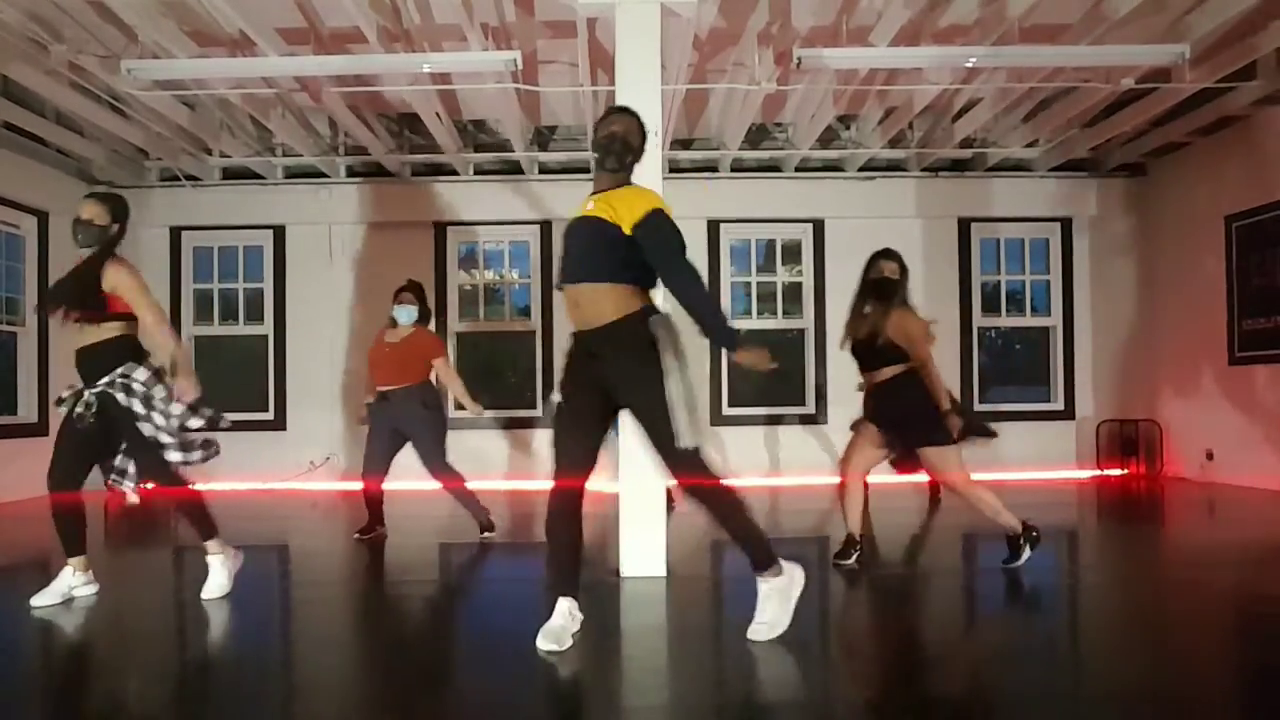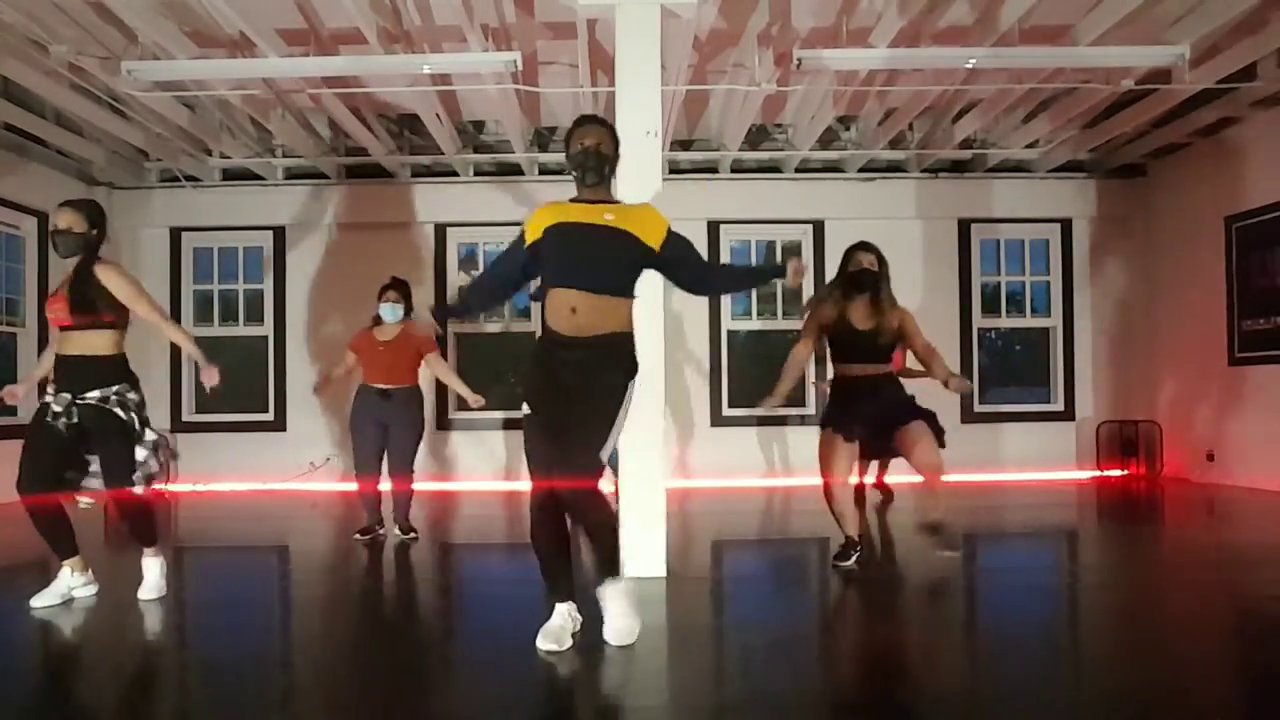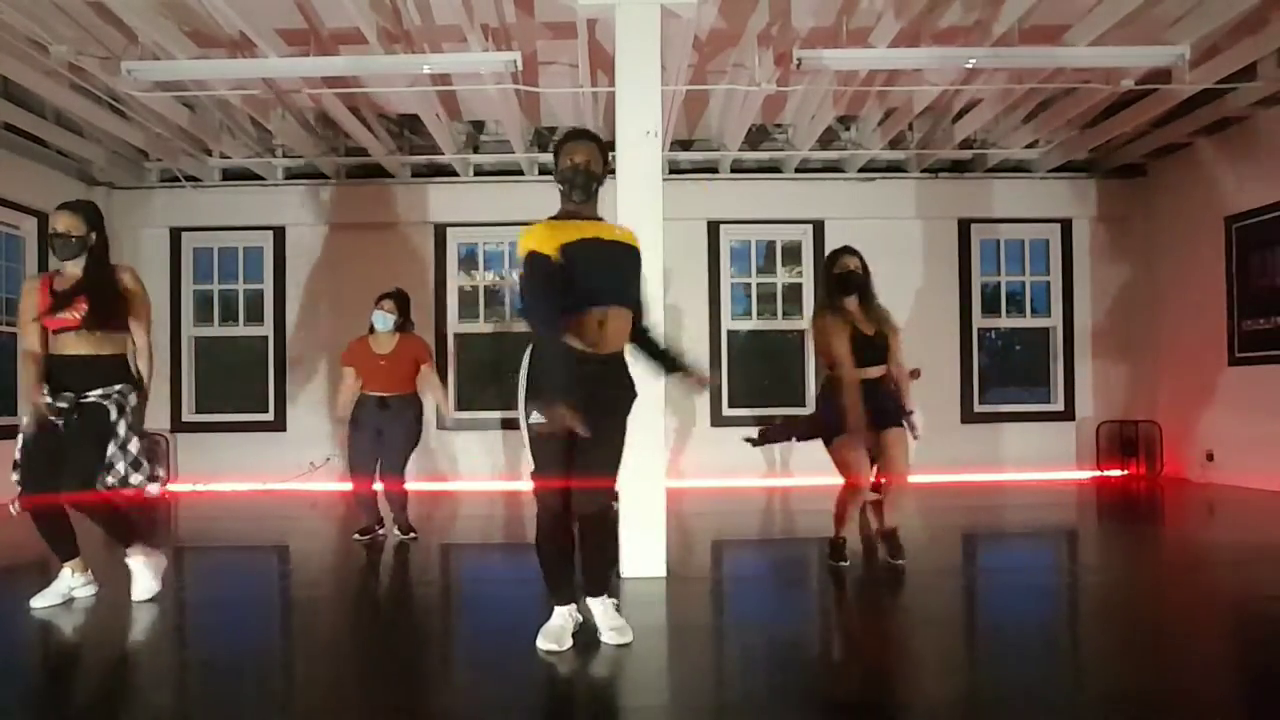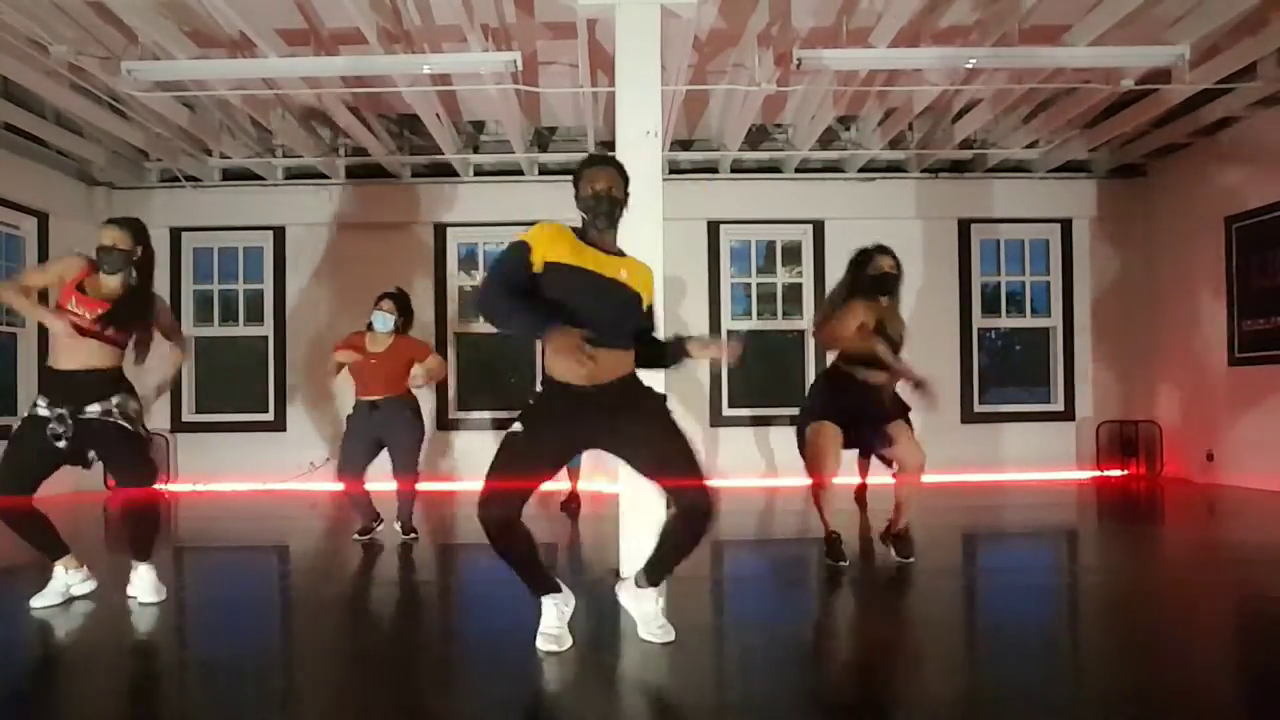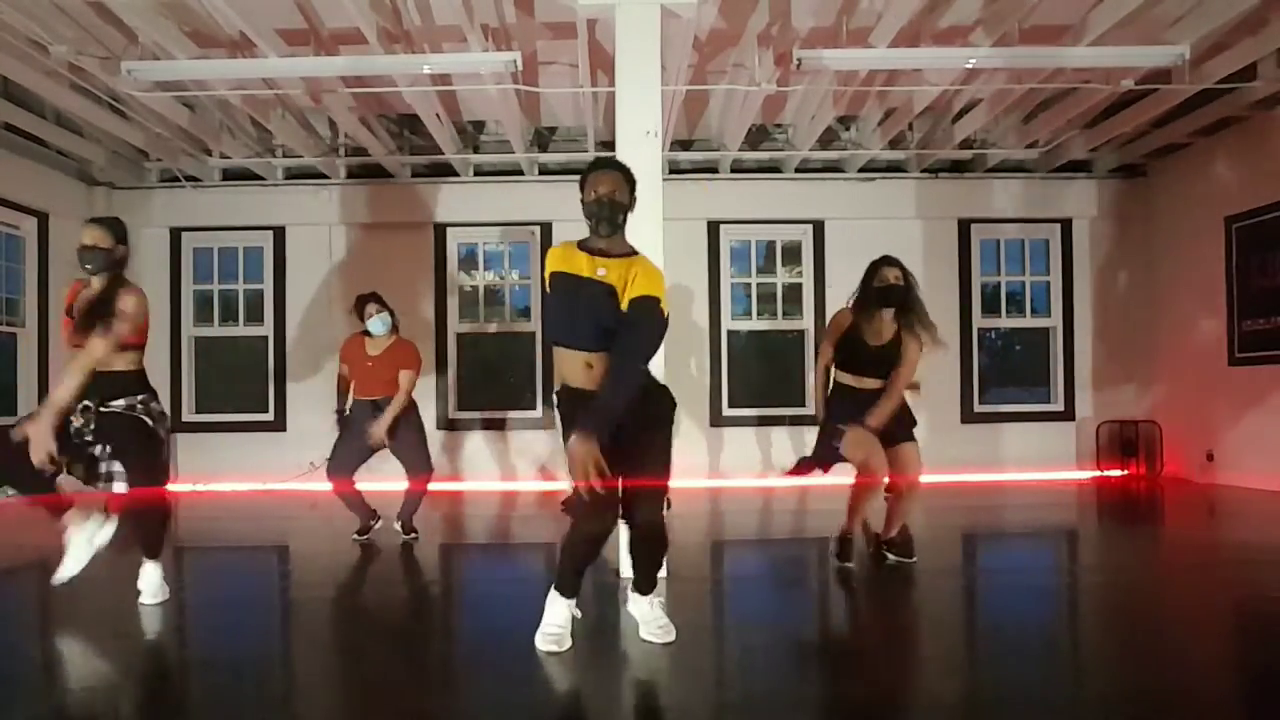
dt=0.3s
person 1, frame 1
left shoulder: (639, 206)
right shoulder: (587, 213)
left elbow: (680, 277)
left wrist: (731, 340)
left hip: (636, 344)
right hip: (585, 352)
left knee: (687, 471)
right knee: (566, 484)
left ankle: (775, 574)
right ankle: (565, 606)
person 1, frame 2
left shoulder: (644, 222)
right shoulder: (543, 222)
left elbow: (702, 275)
right elbow: (499, 279)
left wrist: (773, 273)
right wrist: (445, 313)
left hip: (608, 362)
right hip: (549, 358)
left knee: (578, 484)
right knee: (546, 490)
left ankle: (613, 581)
right ankle: (563, 607)
person 1, frame 3
left shoulder: (623, 239)
right shoulder: (543, 239)
right elbow: (542, 318)
left wrist: (680, 367)
right wrist: (557, 395)
left hip: (611, 376)
right hip: (557, 374)
left knee: (594, 499)
right knee: (553, 499)
left ankle: (603, 599)
right ankle: (565, 607)
person 1, frame 4
left shoulder: (638, 277)
right shoulder: (546, 240)
right elbow: (493, 295)
left wrist: (687, 347)
right wrist: (546, 330)
left hip: (629, 402)
right hip: (558, 404)
left knee: (697, 503)
right knee: (495, 509)
left ankle: (643, 590)
right ankle: (553, 598)
person 1, frame 5
left shoulder: (644, 276)
right shoulder: (559, 258)
left elbow: (631, 363)
left wrist: (592, 431)
left hip: (638, 402)
right hip: (578, 405)
left knee: (647, 513)
right knee: (597, 511)
left ankle: (644, 597)
right ankle: (564, 600)
person 2, frame 1
left shoulder: (114, 269)
right shoulder: (74, 272)
left elbow: (155, 323)
left wrist: (179, 369)
left hip: (125, 377)
right hip: (94, 386)
left knee: (156, 471)
right knee: (61, 480)
left ankle: (218, 553)
right ankle: (77, 572)
person 2, frame 2
left shoulder: (106, 273)
right shoulder: (62, 285)
left elbow: (158, 318)
left wrist: (200, 359)
left hip: (108, 391)
right hip: (62, 394)
left knee: (121, 487)
left ankle: (152, 557)
right ankle: (75, 572)
person 2, frame 3
left shoulder: (122, 279)
right shoulder: (38, 288)
left elbow: (141, 343)
right elbow: (32, 348)
left wrist: (140, 399)
right wrist: (33, 390)
left hip: (110, 389)
right hip: (60, 393)
left knee: (78, 488)
right knee: (34, 488)
left ankle: (141, 556)
right ankle: (75, 573)
person 2, frame 4
left shoulder: (146, 302)
right shoulder: (73, 268)
left elbow: (179, 346)
left wrist: (159, 388)
right wrist: (47, 315)
left hip: (107, 403)
right hip: (53, 403)
left knee: (139, 485)
left ankle: (143, 569)
right ankle: (71, 570)
person 2, frame 5
left shoulder: (129, 299)
right shoulder: (76, 292)
left elbow: (92, 358)
left wrist: (45, 421)
left hip: (128, 403)
right hip: (80, 404)
left knee: (147, 493)
left ankle: (151, 569)
right ankle: (81, 521)
person 3, frame 1
left shoulder: (900, 318)
right shoulder: (861, 318)
left elbow: (925, 364)
left wrist: (947, 409)
left hip: (914, 403)
right hip: (883, 407)
left knee: (957, 481)
right knee: (851, 469)
left ankle: (1019, 533)
right ankle: (853, 539)
person 3, frame 2
left shoulder: (895, 314)
right shoulder: (827, 311)
left elbow: (924, 349)
right elbow: (801, 353)
left wrist: (946, 376)
right wrist: (778, 395)
left hip: (883, 398)
right hip: (846, 399)
left knee: (930, 463)
right knee: (833, 479)
left ankle: (934, 521)
right ankle: (851, 540)
person 3, frame 3
left shoulder: (879, 315)
right shoulder: (829, 320)
left elbow: (896, 363)
right elbow: (844, 371)
left wrist: (906, 409)
right wrist: (855, 423)
left hip: (882, 397)
right hip: (846, 402)
left knee: (895, 472)
right knee: (859, 478)
left ankle: (885, 529)
right ankle: (838, 539)
person 3, frame 4
left shoulder: (891, 316)
right shoulder: (857, 308)
right elbow: (827, 336)
left wrist: (913, 378)
right wrist: (875, 347)
left hip: (874, 398)
right hip: (835, 395)
left knee: (914, 460)
right knee: (823, 472)
left ankle: (897, 530)
right ankle: (831, 535)
person 3, frame 5
left shoulder: (909, 335)
right shoulder: (844, 320)
left elbow: (900, 386)
right elbow: (822, 364)
left wrist: (871, 425)
right wrist: (824, 409)
left hip: (887, 412)
right hip: (846, 409)
left knee: (910, 479)
right knee: (875, 471)
left ankle: (889, 536)
right ankle: (847, 534)
person 4, frame 1
left shoulder: (427, 339)
right shoulder: (382, 338)
left elbow: (447, 374)
left wrist: (468, 401)
right wrist: (369, 402)
left hip: (419, 407)
right hip: (385, 410)
left knee: (437, 467)
right knee: (372, 470)
left ankle: (481, 515)
right ankle: (375, 522)
person 4, frame 2
left shoulder: (417, 335)
right shoulder: (364, 337)
left elbow: (439, 367)
right elbow: (345, 366)
left wrist: (467, 393)
right wrist: (325, 380)
left hip: (405, 405)
right hip: (367, 405)
left knee: (400, 469)
right knee: (365, 469)
left ankle: (402, 522)
right ankle: (374, 522)
person 4, frame 3
left shoulder: (413, 344)
right shoulder: (357, 347)
left elbow: (431, 379)
right elbow: (349, 383)
left wrist: (445, 407)
right wrist: (342, 409)
left hip: (404, 411)
right hip: (368, 411)
left knee: (391, 473)
right knee: (360, 473)
left ankle: (401, 521)
right ankle: (373, 522)
person 4, frame 4
left shoulder: (407, 345)
right shoulder: (353, 341)
left elbow: (439, 366)
left wrist: (425, 377)
right wrist: (338, 358)
left hip: (401, 414)
right hip: (364, 415)
left knee: (405, 474)
right knee: (348, 474)
left ankle: (404, 521)
right ankle: (370, 520)
person 4, frame 5
left shoulder: (405, 348)
right shoulder: (353, 345)
left elbow: (404, 391)
right elbow: (343, 377)
left wrist: (384, 421)
right wrist: (341, 410)
left hip: (400, 416)
right hip: (360, 416)
left knee: (421, 471)
right knee: (337, 472)
left ankle: (405, 520)
right ankle: (368, 518)
